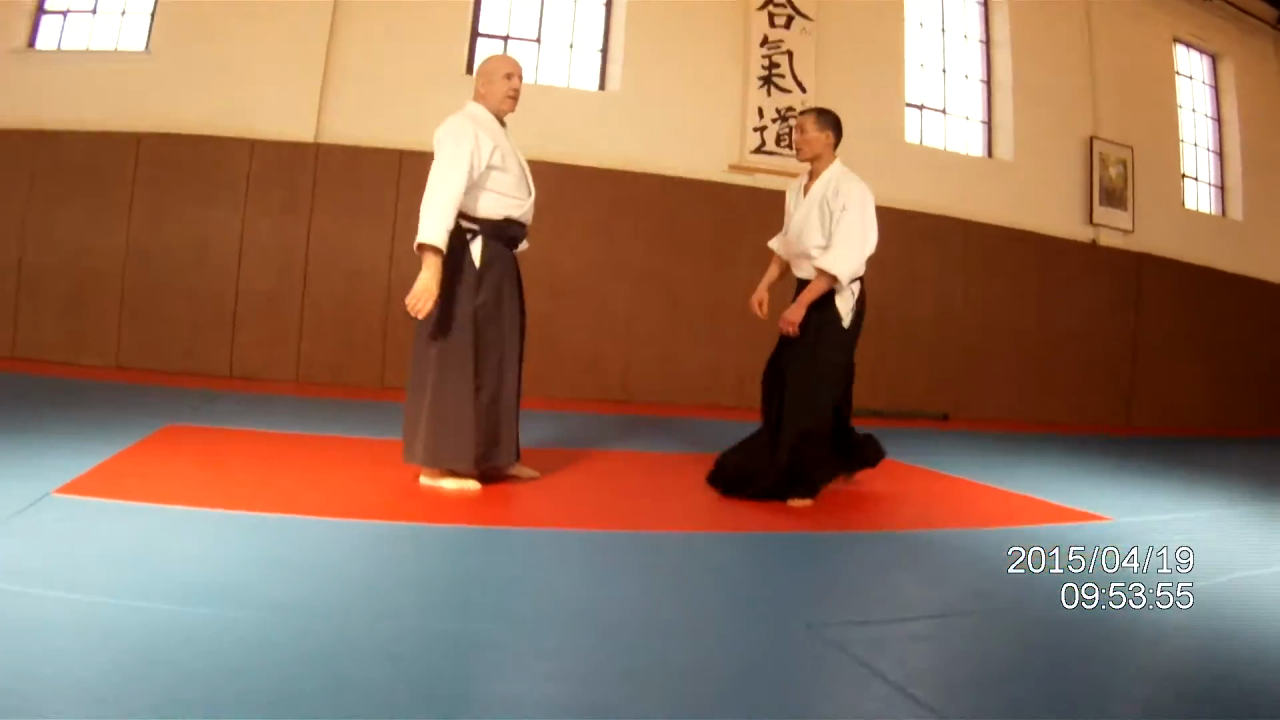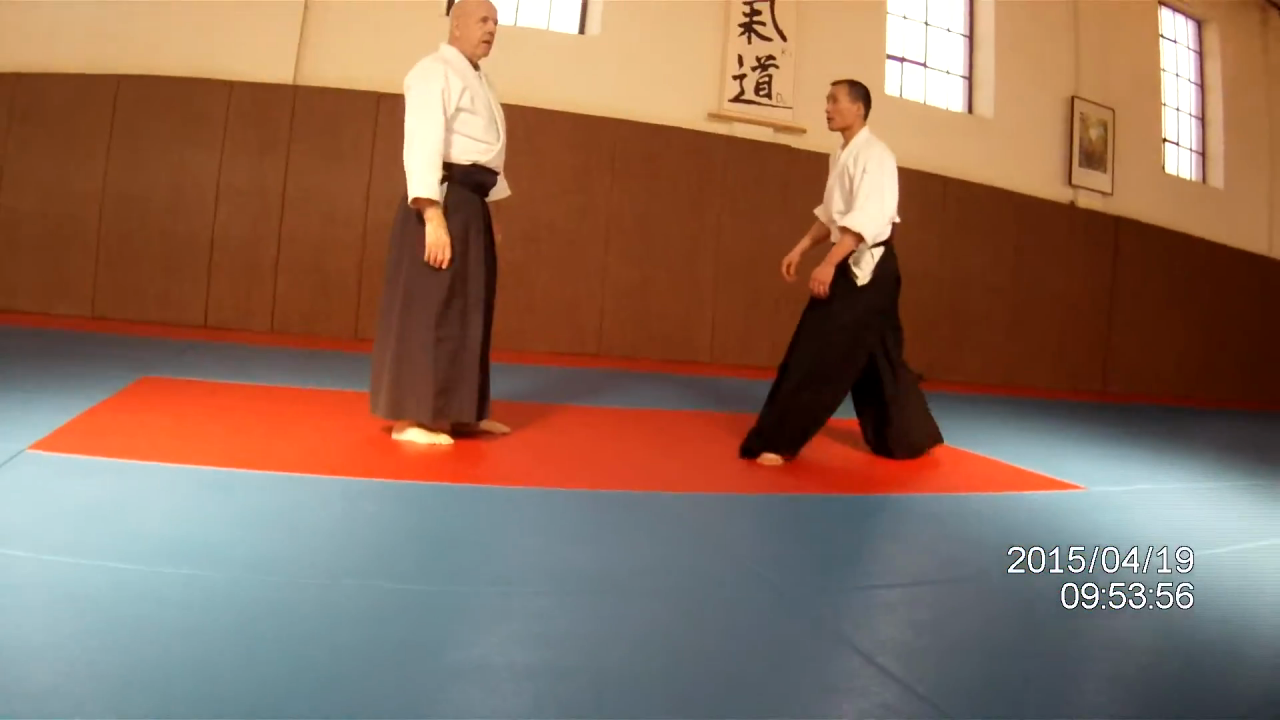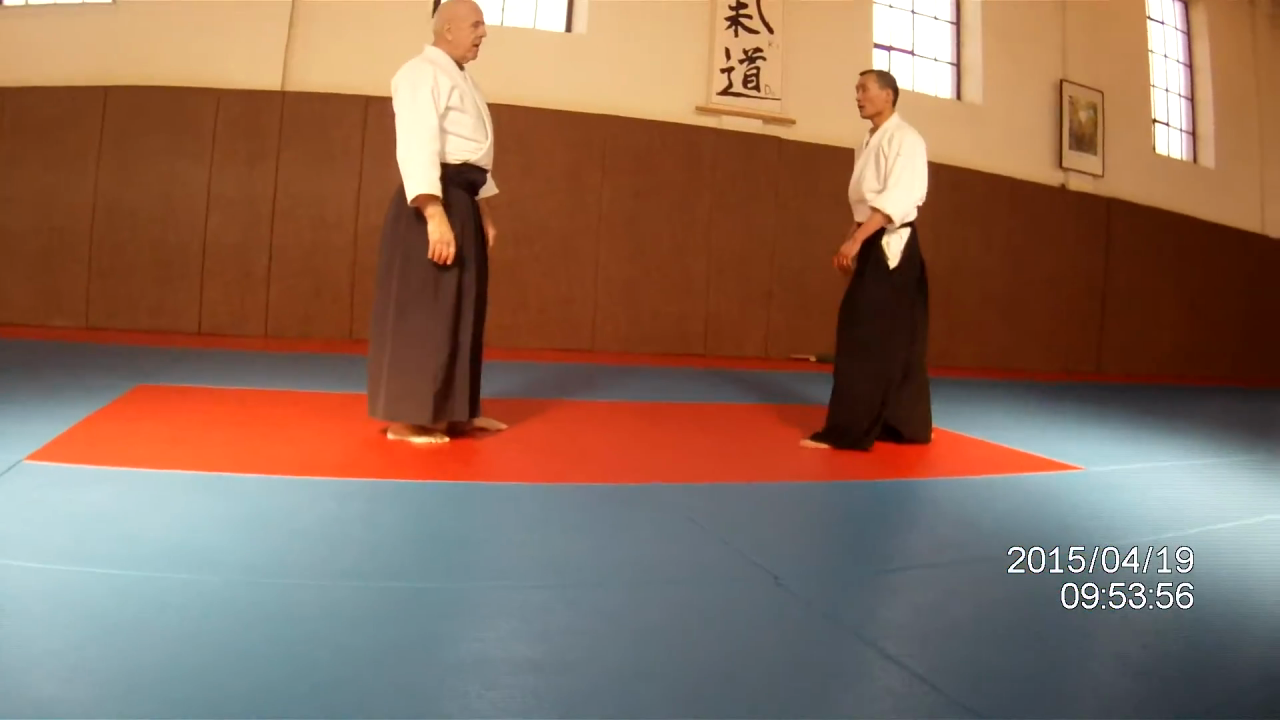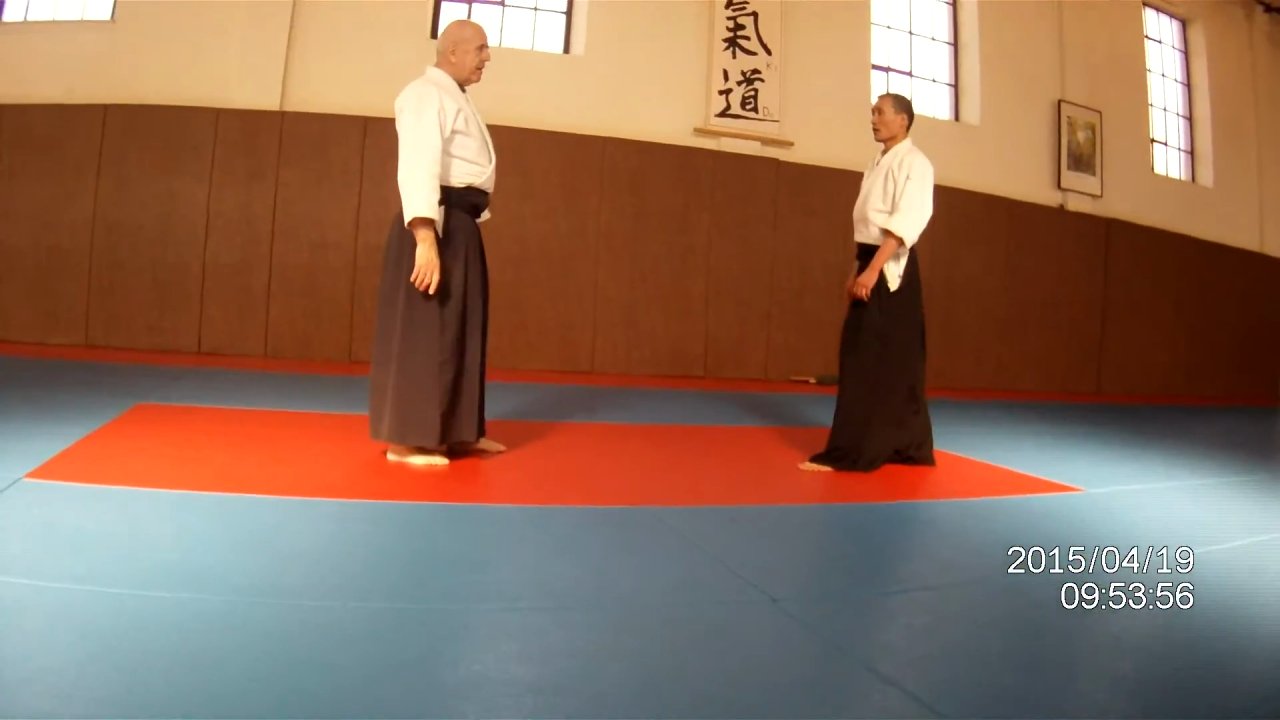
dt=0.3s
person 1, frame 1
left shoulder: (495, 133)
right shoulder: (465, 129)
right elbow: (441, 194)
right wrist: (430, 267)
left hip: (496, 257)
right hip: (470, 255)
left knee: (493, 358)
right knee: (459, 358)
left ankle: (488, 458)
right ankle: (438, 464)
person 1, frame 2
left shoulder: (476, 80)
right shoulder: (436, 72)
right elbow: (422, 146)
left wrist: (486, 213)
right wrist: (434, 217)
left hip: (470, 207)
right hip: (442, 206)
left knee: (465, 312)
right knee: (428, 309)
left ankle: (459, 413)
right ankle: (408, 418)
person 1, frame 3
left shoulder: (461, 80)
right shoulder: (422, 74)
right elbow: (416, 147)
left wrist: (484, 212)
right wrist: (435, 214)
left hip: (460, 204)
right hip: (434, 204)
left knee: (459, 309)
right knee: (422, 310)
left ankle: (454, 412)
right ankle: (407, 420)
person 1, frame 4
left shoulder: (455, 99)
right shoulder: (426, 95)
right elbow: (418, 168)
right wrist: (426, 239)
left hip: (459, 227)
right hip: (435, 226)
left knee: (459, 331)
right knee: (423, 332)
left ankle: (454, 432)
right ankle: (405, 441)
person 2, frame 1
left shoulder: (850, 189)
right shoulder: (799, 188)
left elbow: (844, 257)
left wrist: (801, 303)
right wrist: (765, 283)
left hip: (834, 301)
right hip: (805, 296)
left knee: (810, 392)
right knee: (788, 383)
left ankle: (796, 481)
right ankle: (849, 456)
person 2, frame 2
left shoulder: (873, 155)
right shoulder: (842, 155)
left elbow: (867, 218)
left wrist: (829, 263)
right wrist: (801, 248)
left hip: (866, 265)
right hip: (855, 265)
left knee: (818, 349)
right knee: (876, 359)
left ankle: (782, 441)
right ankle: (911, 437)
person 2, frame 3
left shoulder: (903, 138)
right shoulder: (871, 141)
left elbow: (898, 198)
left wrist: (856, 239)
right wrist: (853, 240)
left hip: (892, 246)
right hip: (878, 245)
left knee: (865, 336)
right knee: (895, 340)
left ankle: (848, 431)
right ankle: (906, 424)
person 2, frame 4
left shoulder: (913, 163)
right shoulder: (879, 163)
left elbow: (906, 223)
left wrist: (873, 269)
right wrist: (858, 270)
left hip: (891, 270)
right hip: (873, 267)
left knee: (871, 359)
right knee: (891, 360)
left ankle: (848, 452)
right ankle: (906, 445)
